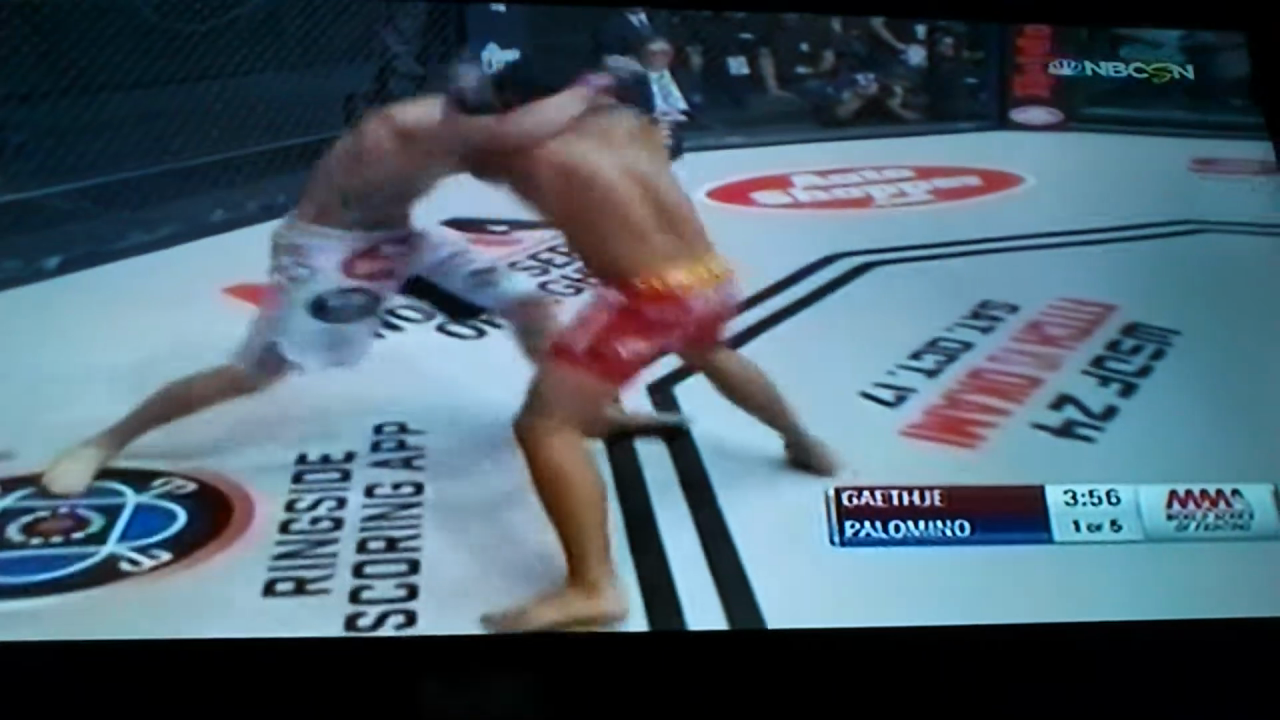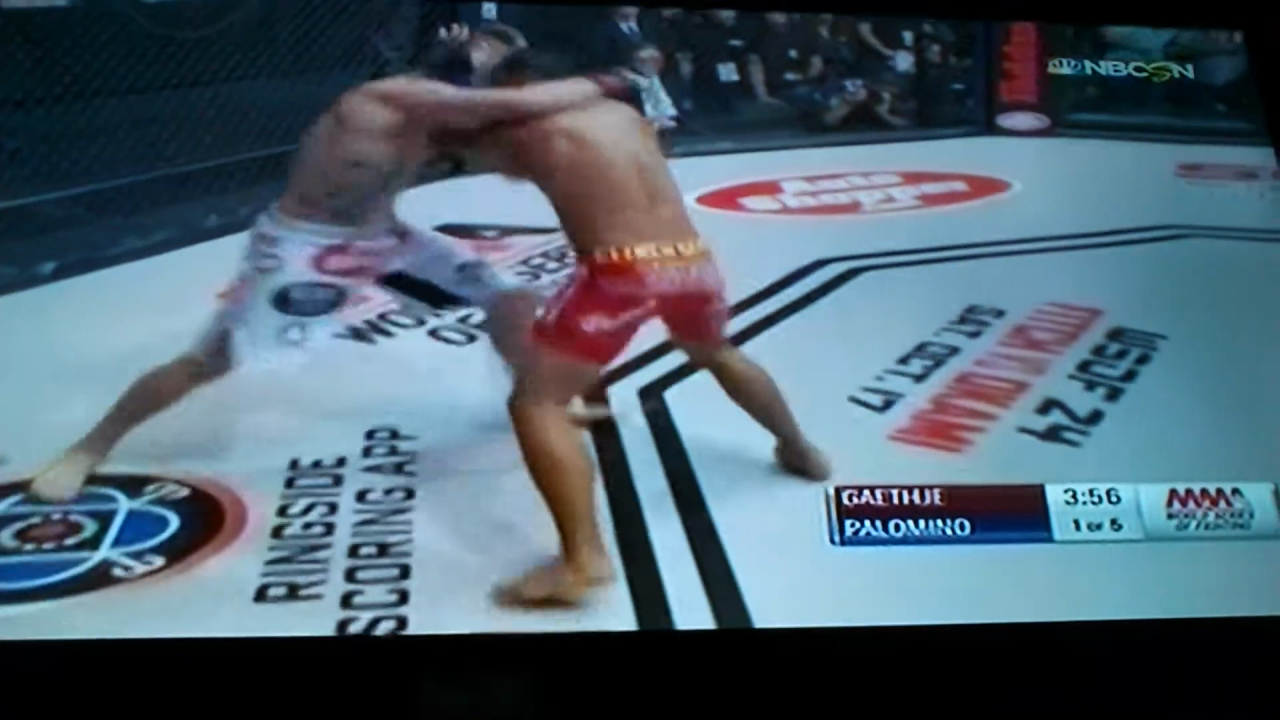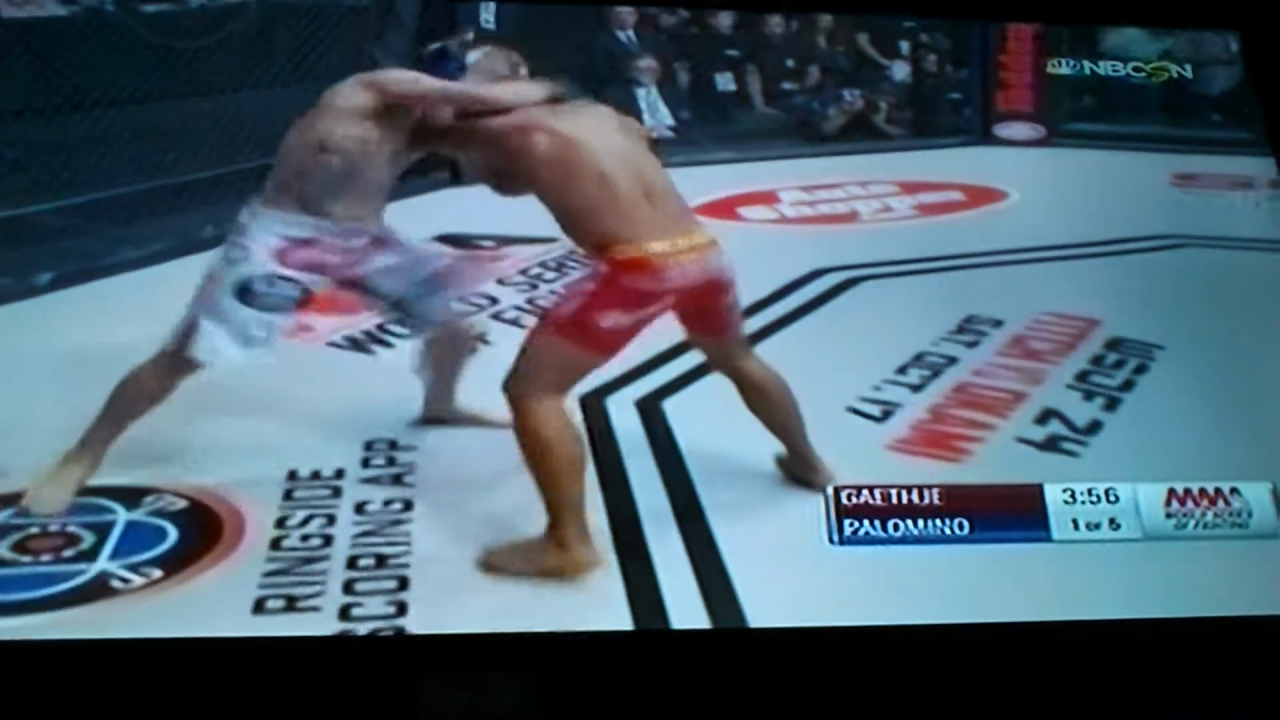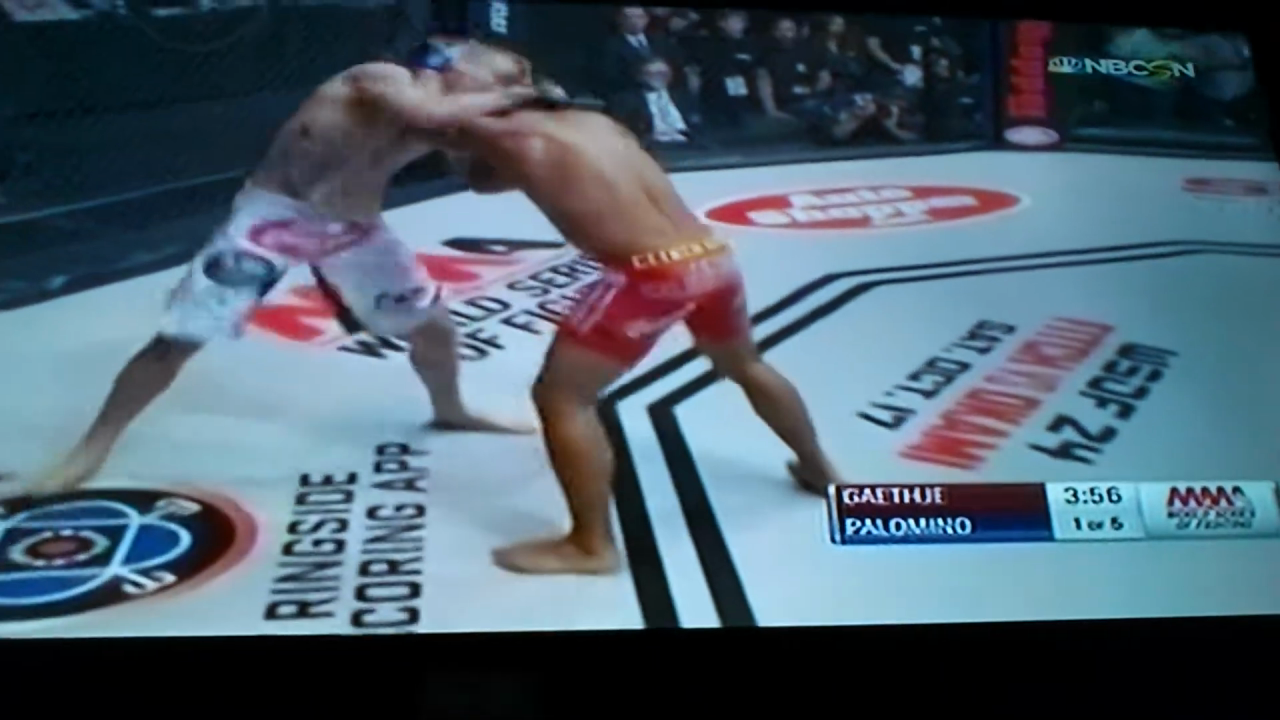
dt=0.1s
person 1, frame 1
left shoulder: (450, 119)
right shoulder: (418, 123)
right elbow: (520, 133)
right wrist: (589, 89)
left hip: (392, 237)
right hip: (328, 250)
left knee: (526, 306)
right knee: (256, 372)
right ankle: (103, 443)
person 1, frame 2
left shoulder: (430, 114)
right shoulder: (399, 99)
right elbow: (519, 104)
right wrist: (592, 85)
left hip: (379, 233)
right hip: (305, 245)
left knee: (505, 301)
right knee: (209, 361)
right ankle: (88, 449)
person 1, frame 3
left shoulder: (431, 119)
right shoulder: (390, 87)
right elbow: (482, 97)
right wrist: (541, 90)
left hip: (367, 238)
right hip: (283, 237)
left knee: (455, 323)
right knee: (185, 357)
left ankle: (437, 406)
right ankle: (79, 459)
person 1, frame 4
left shoulder: (423, 121)
right shoulder: (376, 80)
right elbow: (434, 111)
right wrist: (512, 93)
left hip: (353, 228)
right hip: (269, 220)
left knee: (433, 326)
right knee: (175, 340)
left ankle: (450, 413)
right ankle: (95, 444)
person 2, frame 1
left shoulder: (527, 155)
right shoulder: (625, 120)
left hip: (651, 297)
right hip: (714, 279)
left knee: (545, 426)
right knee: (711, 354)
left ankle: (593, 588)
right ankle: (805, 446)
person 2, frame 2
left shoulder: (530, 129)
right shoulder: (624, 114)
left hip: (623, 274)
right hip: (693, 261)
left knee: (535, 403)
right knee: (715, 353)
left ankle: (584, 560)
right ankle: (800, 451)
person 2, frame 3
left shoulder: (517, 129)
right shoulder: (606, 116)
left hip: (636, 268)
right hip: (702, 254)
left knee: (532, 389)
right knee: (739, 360)
left ankle: (569, 543)
right ankle: (808, 463)
person 2, frame 4
left shoulder: (513, 136)
right shoulder: (596, 122)
left hip: (650, 275)
right hip: (713, 259)
left knee: (560, 400)
right knee: (743, 364)
right ankle: (816, 466)
